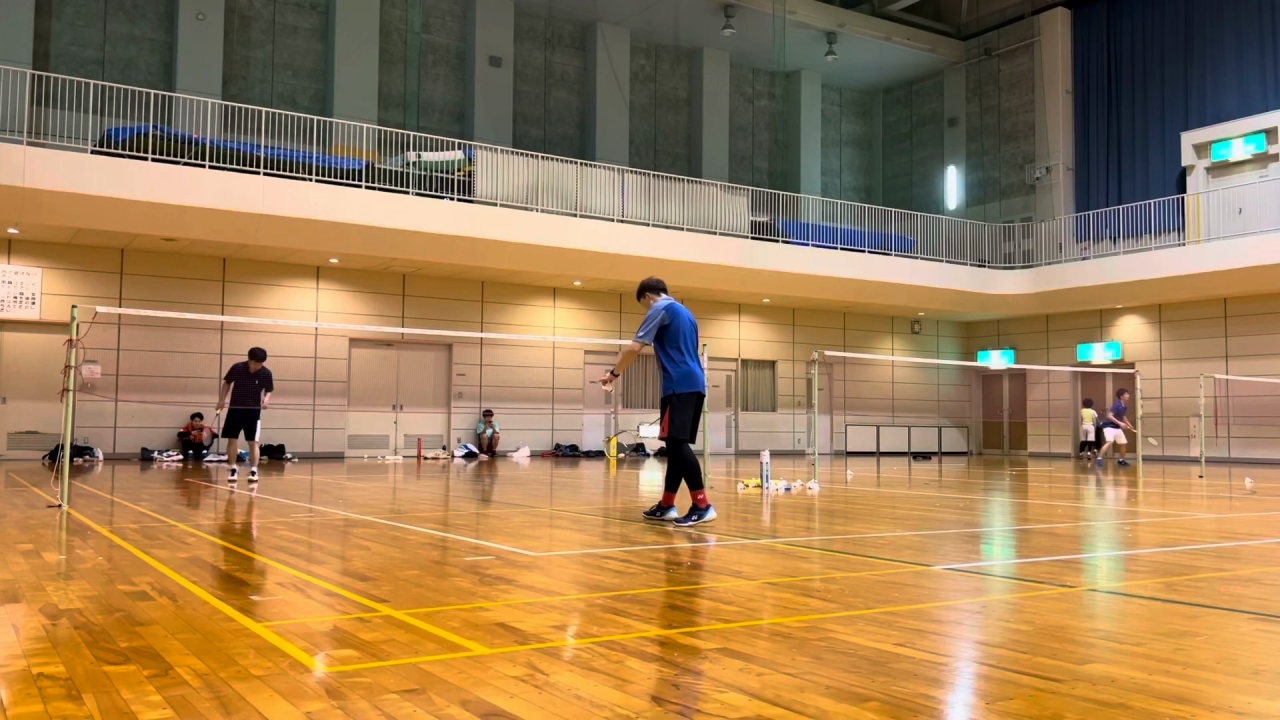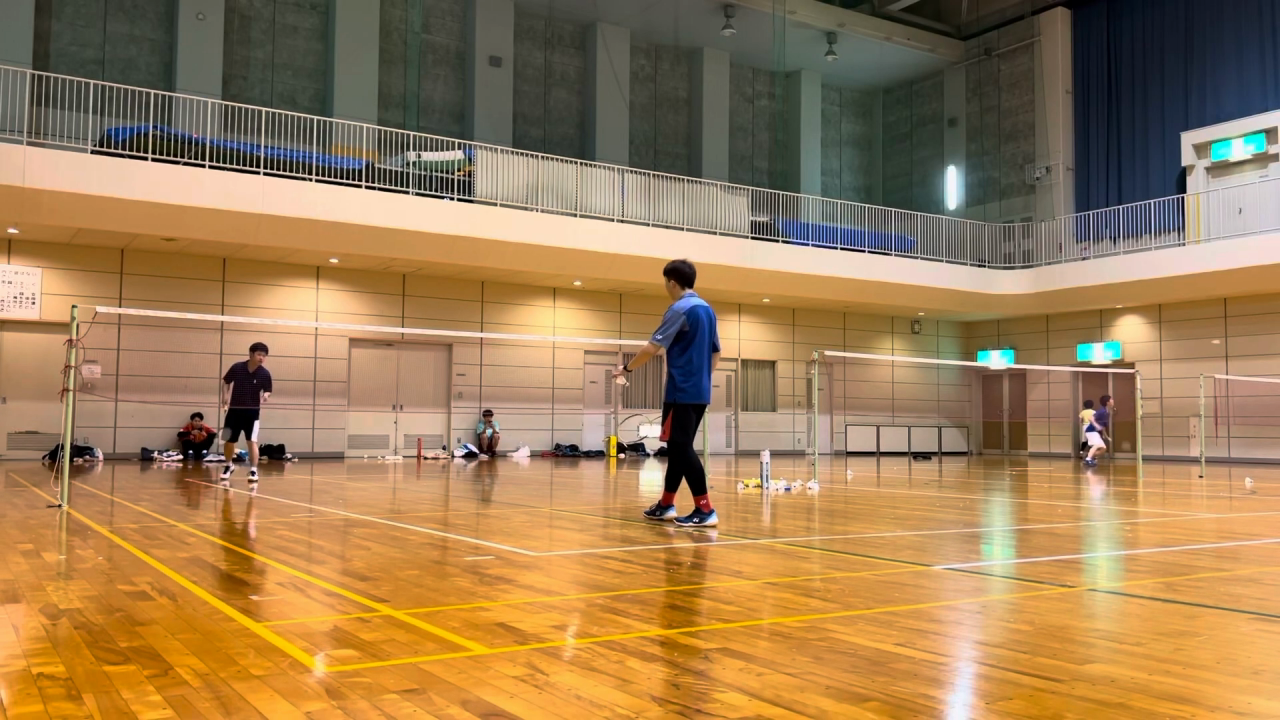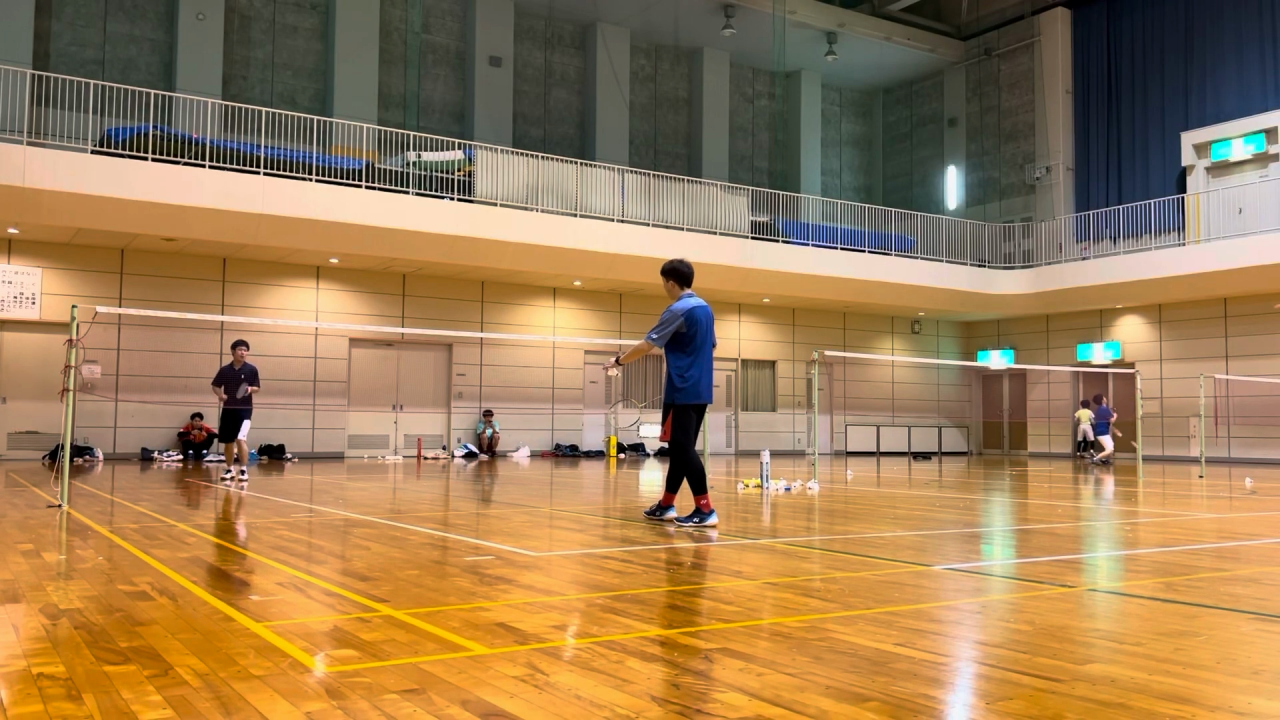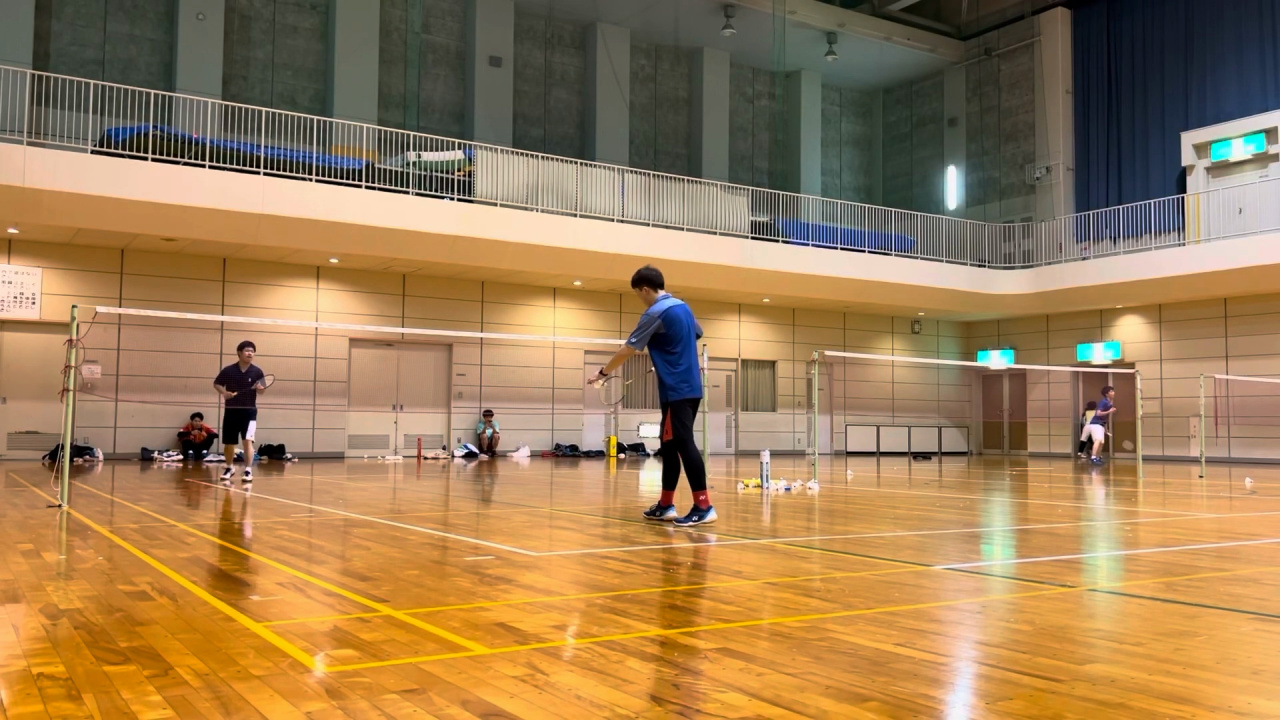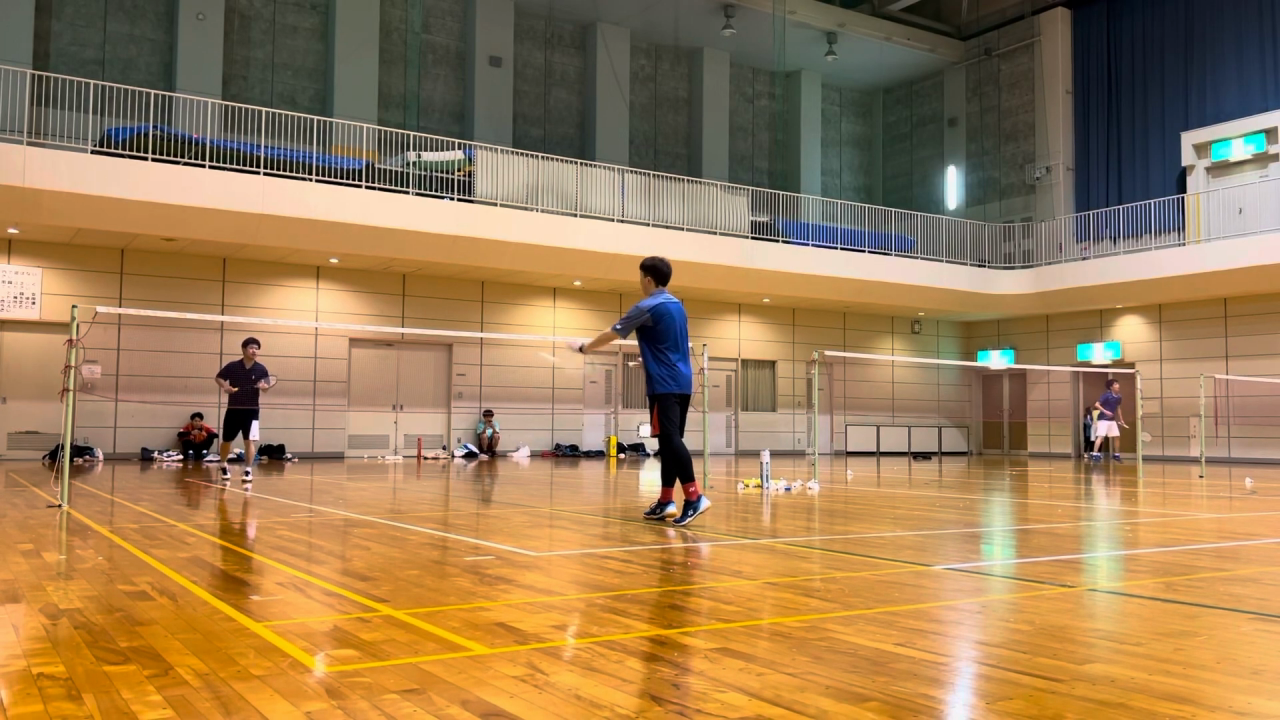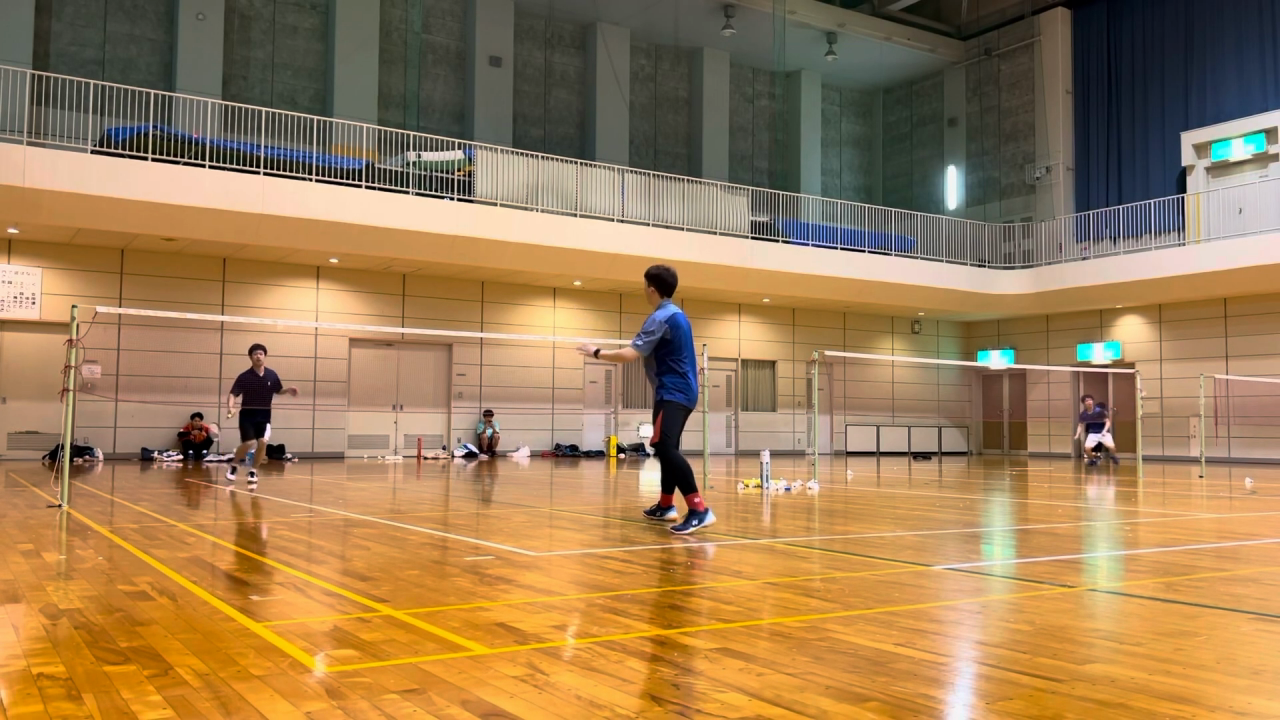
dt=0.5s
person 1, frame 1
left shoulder: (660, 309)
right shoulder: (686, 313)
left elbow: (636, 346)
left wrist: (613, 373)
left hip: (679, 385)
right hip: (695, 385)
left knee: (677, 443)
right knee: (676, 444)
left ankle: (702, 505)
right ankle: (667, 505)
person 1, frame 2
left shoulder: (680, 309)
right shoulder: (707, 310)
left elbow: (652, 348)
right elbow: (716, 352)
left wrist: (627, 368)
left hip: (682, 391)
right hip: (699, 391)
left knee: (682, 448)
right knee: (677, 447)
left ankle: (705, 510)
right ankle: (666, 505)
person 1, frame 3
left shoulder: (678, 310)
right shoulder: (705, 308)
left elbow: (647, 345)
right elbow: (710, 346)
left wrist: (619, 361)
left hip: (683, 392)
right hip: (701, 390)
left knee: (683, 448)
right knee: (680, 447)
left ankle: (705, 510)
right ankle: (666, 505)
person 1, frame 4
left shoulder: (656, 313)
right shoulder: (683, 307)
left elbow: (628, 350)
right elbow: (696, 335)
left wrist: (603, 373)
left hip: (676, 390)
right hip: (690, 387)
left knee: (683, 444)
right knee: (669, 444)
left ankle: (703, 507)
right ankle: (666, 505)
person 1, frame 5
left shoulder: (647, 307)
right shoulder: (677, 306)
left elbow: (612, 334)
left wrist: (584, 347)
left hip: (664, 384)
right hip: (681, 382)
left knee: (670, 439)
right knee: (669, 440)
left ankle: (695, 498)
right ankle: (666, 502)
person 1, frame 6
left shoulder: (660, 318)
right shoulder: (676, 315)
left elbow: (630, 354)
left wrist: (596, 352)
left hip: (672, 393)
right hip: (683, 392)
left knee: (665, 448)
right knee: (667, 449)
left ankle: (699, 510)
right ankle: (666, 505)
